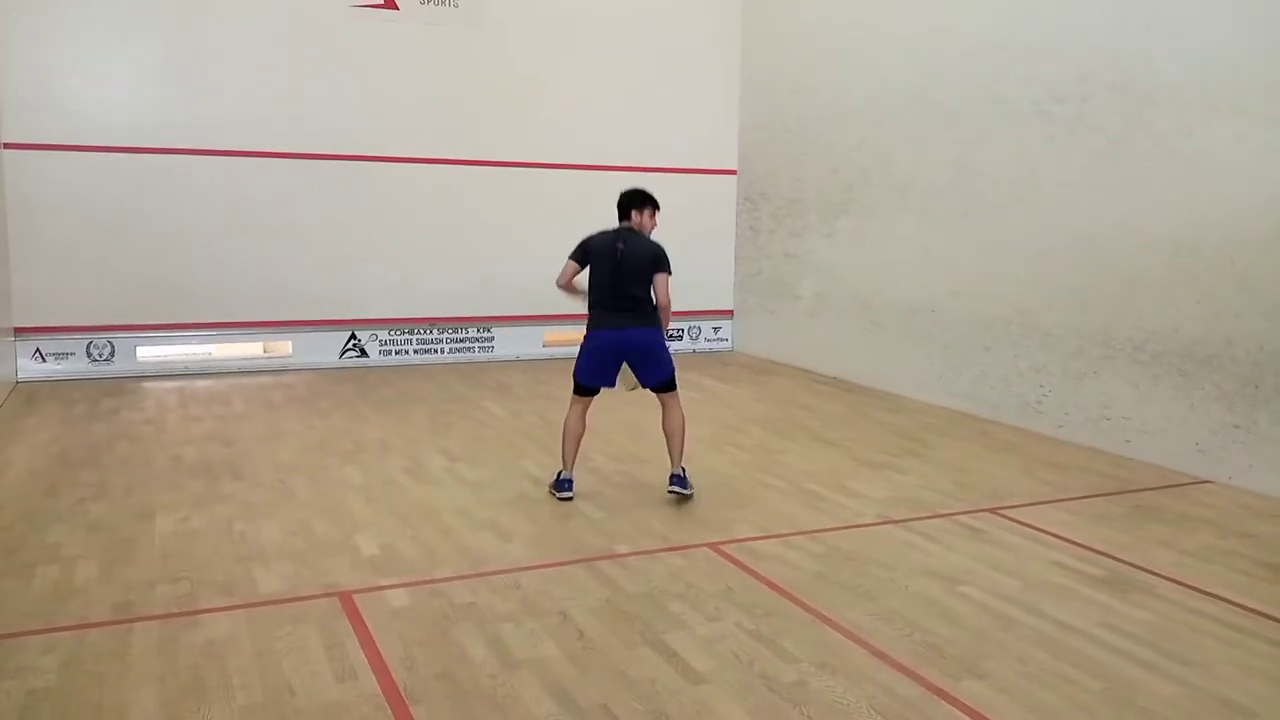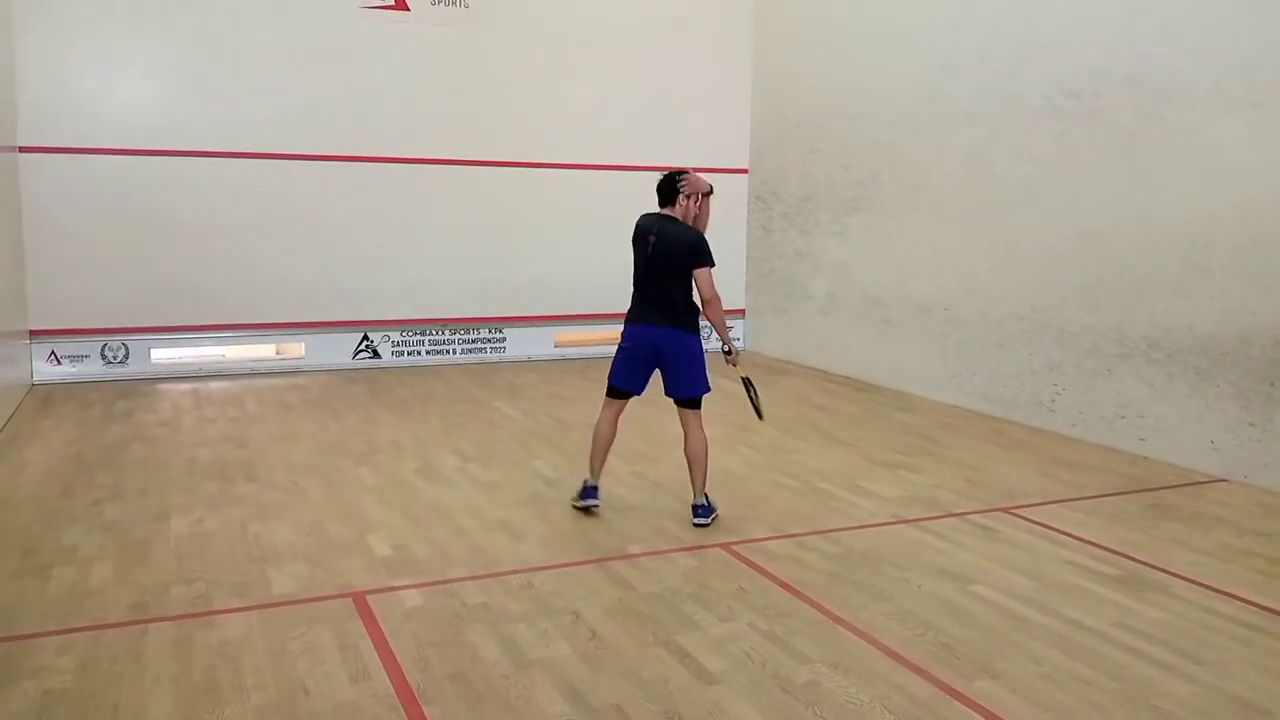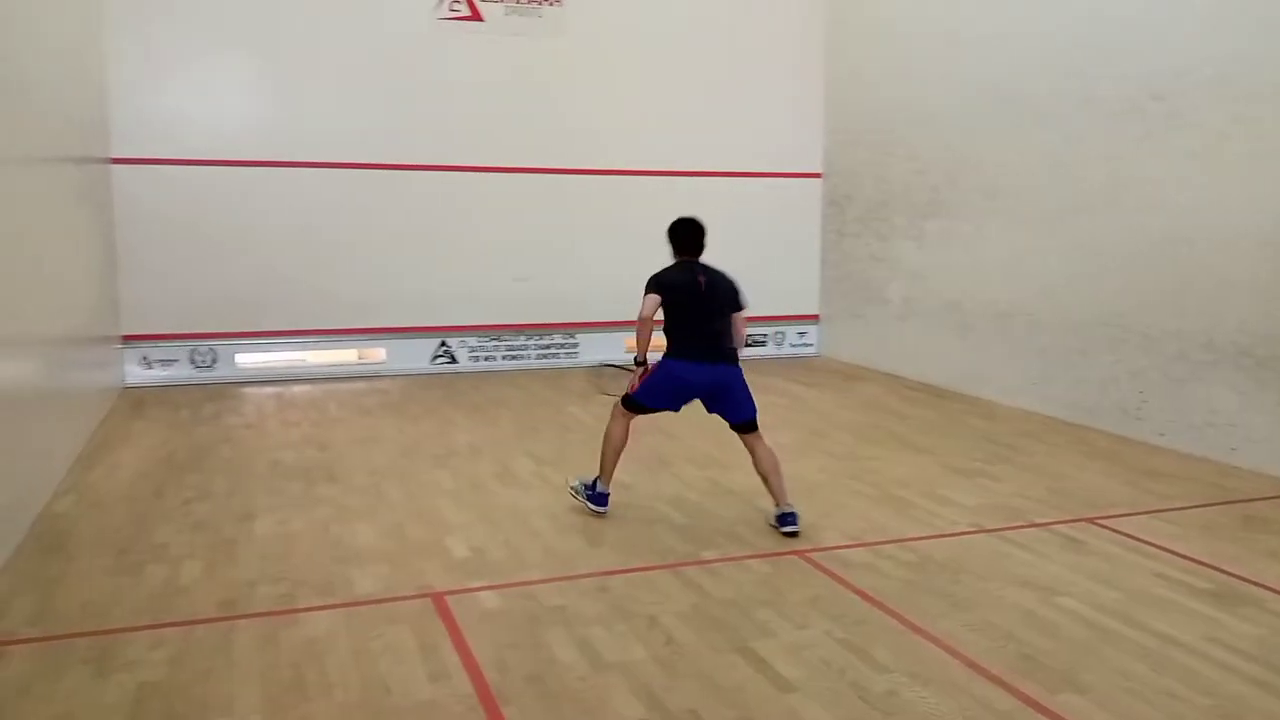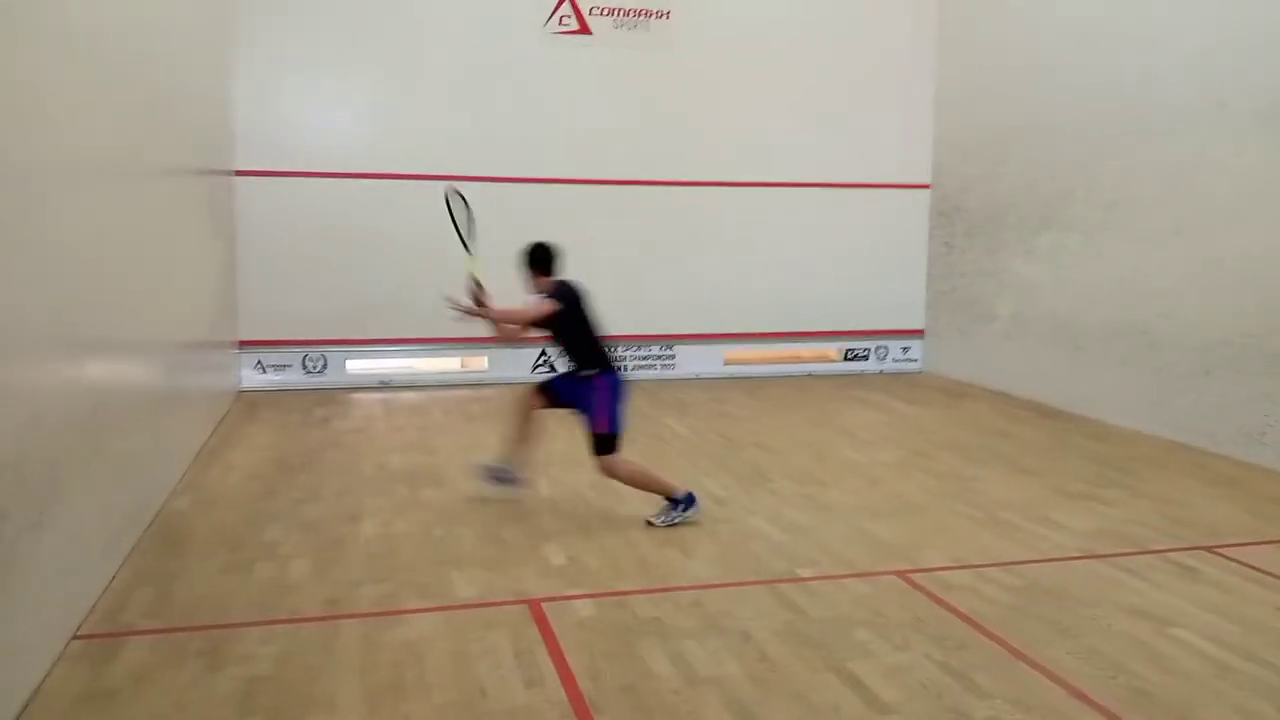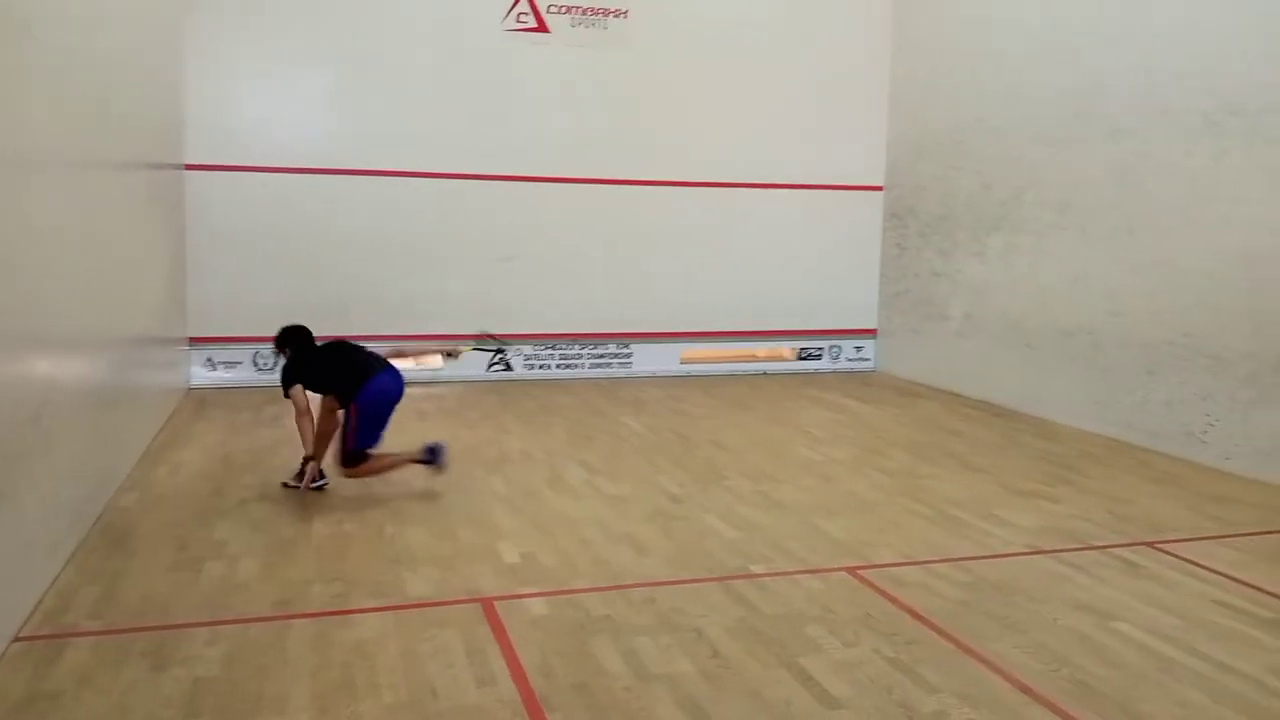
dt=0.5s
person 1, frame 1
left shoulder: (593, 243)
right shoulder: (653, 251)
left elbow: (563, 281)
right elbow: (663, 301)
left wrist: (585, 294)
right wrist: (661, 335)
left hip: (602, 333)
right hip: (645, 334)
left knee: (578, 404)
right knee: (671, 401)
left ankle: (565, 479)
right ankle: (677, 474)
person 1, frame 2
left shoulder: (643, 225)
right shoulder: (693, 240)
right elbow: (709, 298)
left wrist: (704, 193)
right wrist: (728, 343)
left hip: (638, 331)
right hip: (680, 337)
left knee: (611, 408)
right knee: (692, 422)
left ankle: (591, 487)
right ankle: (700, 503)
person 1, frame 3
left shoulder: (662, 279)
right shoulder: (726, 282)
left elbow: (645, 316)
right elbow: (739, 337)
left wrist: (641, 360)
left hip: (679, 367)
right hip: (723, 367)
left knee: (622, 412)
right knee: (754, 441)
left ankle: (599, 491)
right ankle: (786, 513)
person 1, frame 4
left shoulder: (562, 292)
right shoulder: (547, 303)
left elbow: (521, 315)
right elbow: (510, 332)
left wrist: (479, 311)
right wrist: (484, 307)
left hip: (599, 380)
right hip: (582, 375)
left knee: (608, 463)
right knee: (528, 400)
left ankle: (681, 499)
right ankle: (510, 468)
person 1, frame 5
left shoulder: (291, 368)
right shoulder: (335, 348)
left elbow: (303, 412)
right elbow: (386, 352)
left wrist: (311, 458)
right wrist: (436, 351)
left hip: (370, 394)
right hip: (392, 380)
left knee: (352, 468)
right knee: (328, 403)
left ankle: (424, 455)
right ankle: (313, 475)
